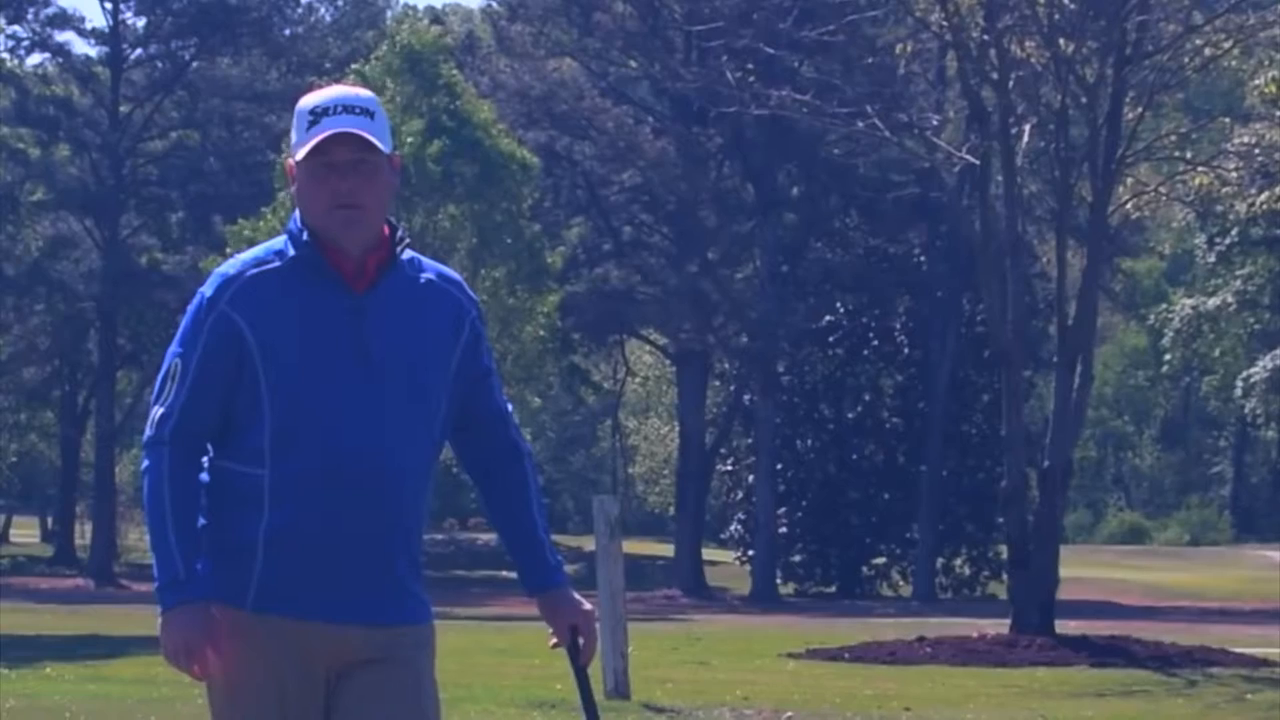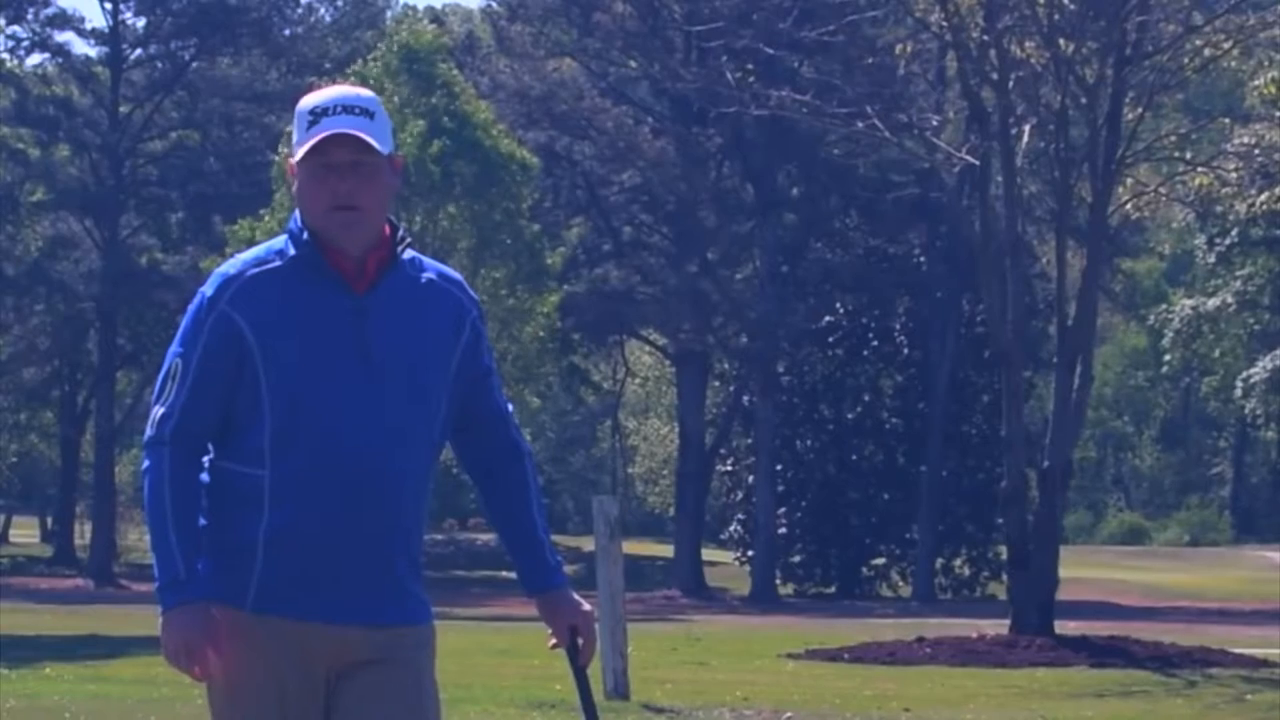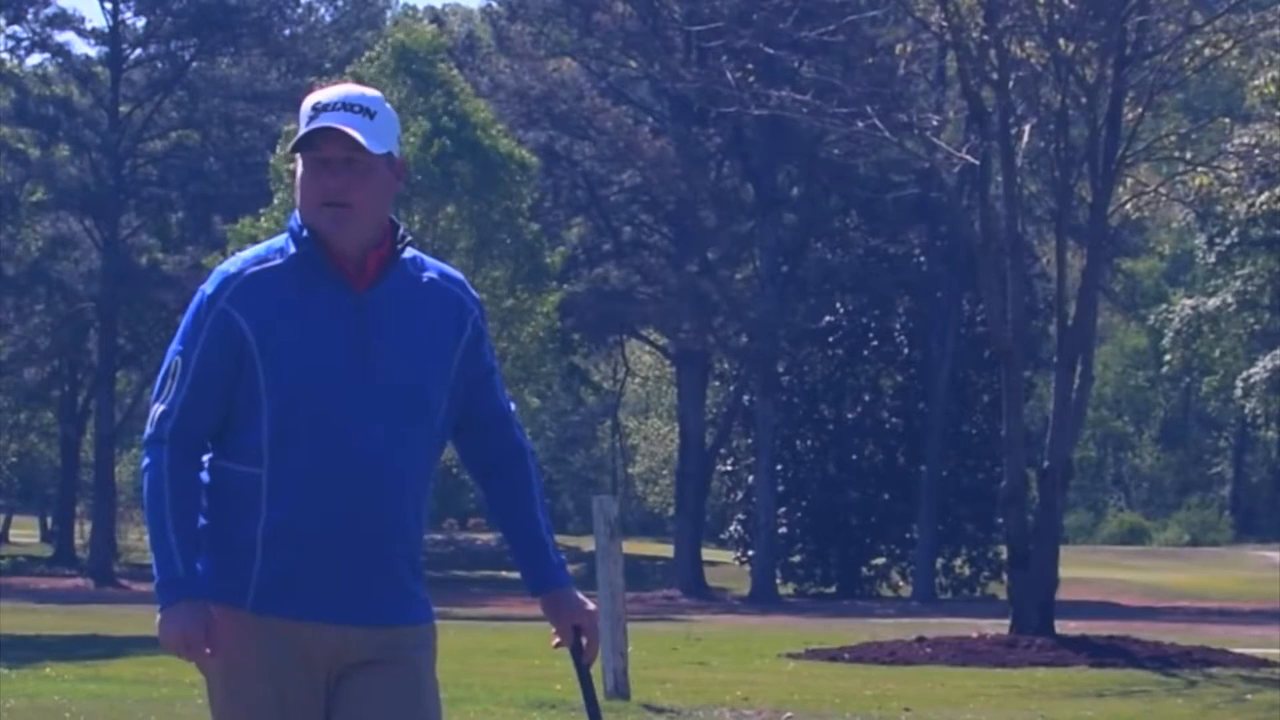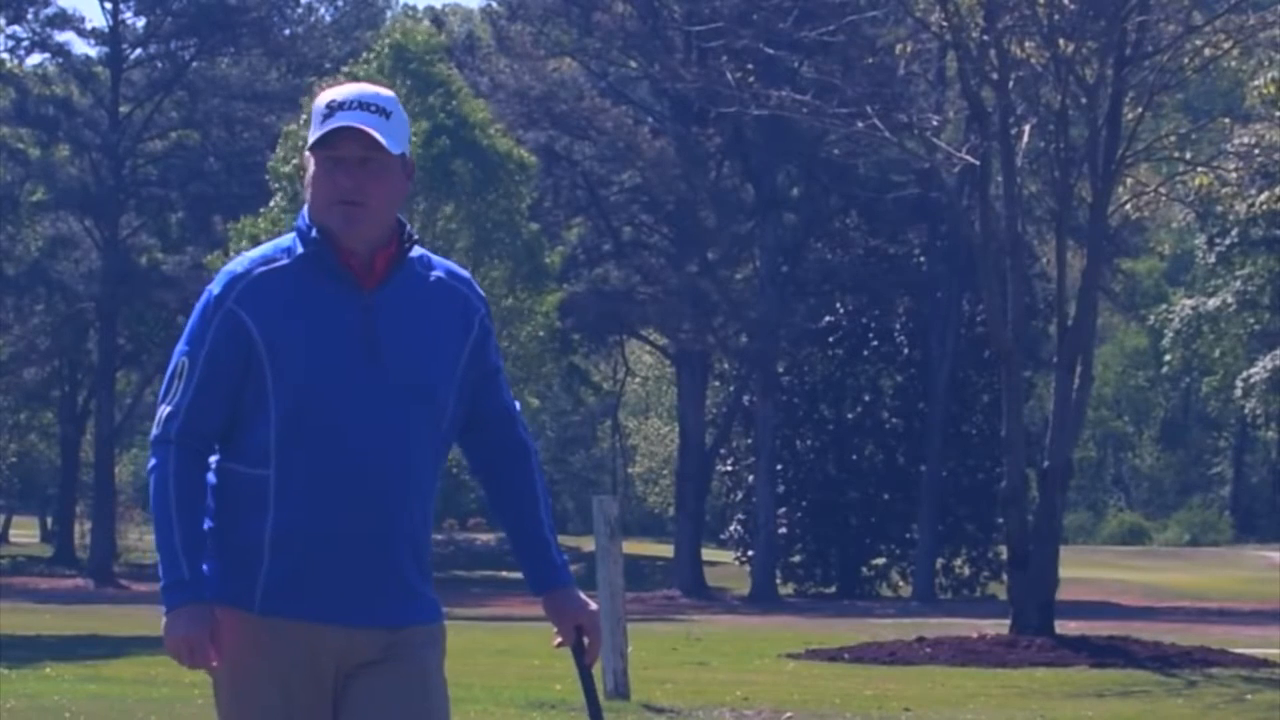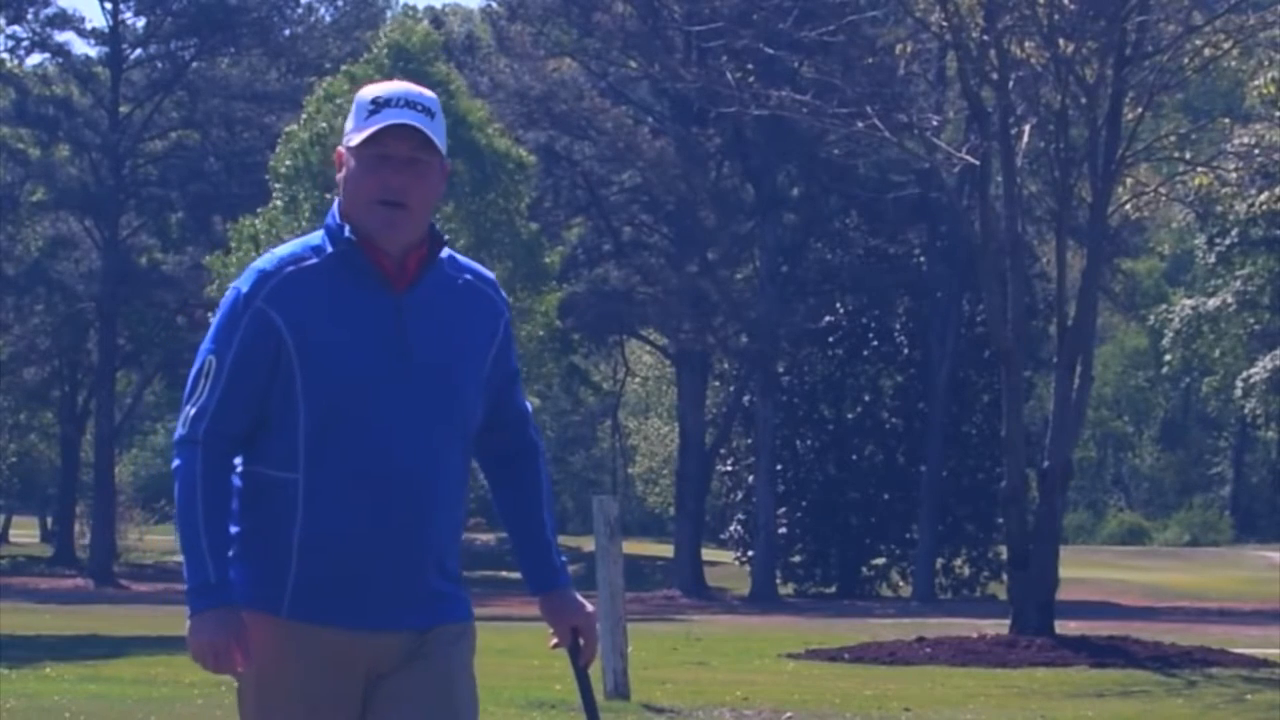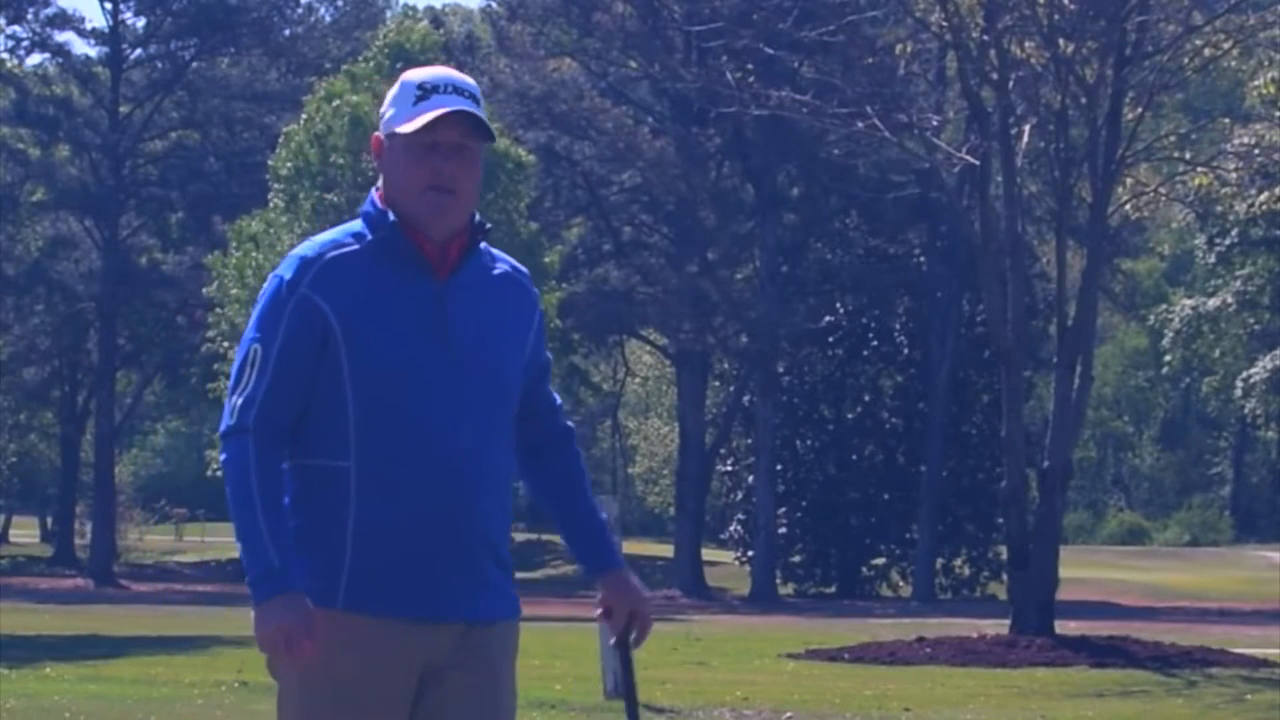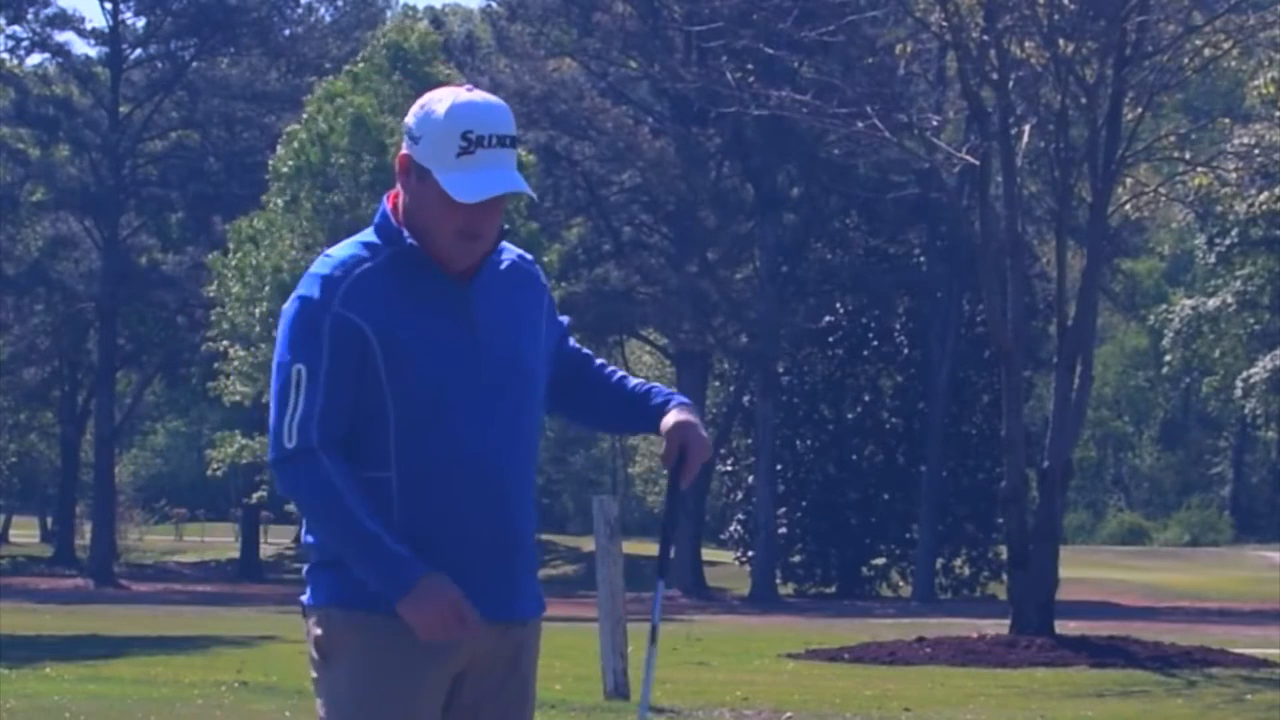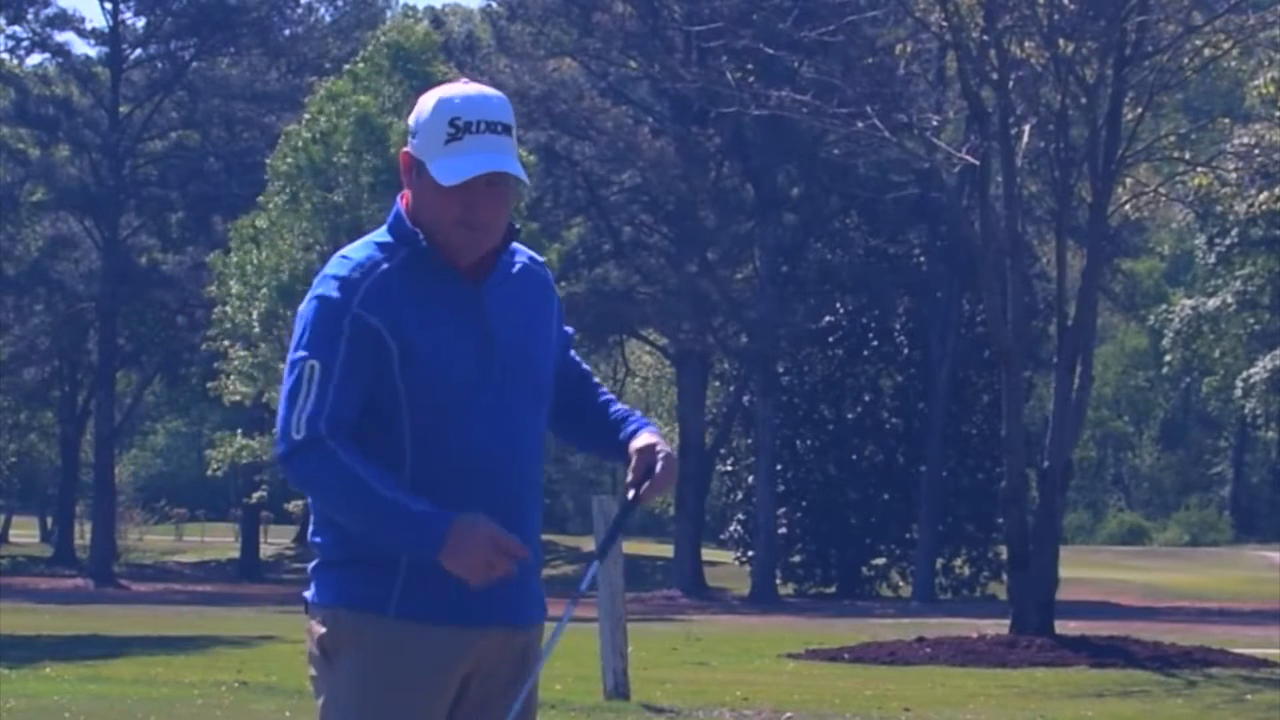
dt=0.5s
person 1, frame 1
left shoulder: (445, 303)
right shoulder: (240, 294)
left elbow: (497, 451)
right elbow: (172, 446)
left wrist: (547, 581)
right wrist: (180, 595)
left hip: (392, 625)
right hip: (259, 616)
person 1, frame 2
left shoulder: (446, 303)
right shoulder: (240, 294)
left elbow: (498, 452)
right elbow: (172, 446)
left wrist: (547, 583)
right wrist: (180, 594)
left hip: (393, 626)
right hip: (259, 617)
person 1, frame 3
left shoulder: (448, 303)
right shoulder: (241, 292)
left elbow: (501, 451)
right elbow: (172, 443)
left wrist: (551, 582)
right wrist: (179, 589)
left hip: (393, 624)
right hip: (257, 616)
person 1, frame 4
left shoulder: (455, 302)
right shoulder: (248, 291)
left elbow: (504, 449)
right elbow: (179, 444)
left wrist: (552, 582)
right wrist: (184, 593)
left hip: (401, 626)
right hip: (265, 617)
person 1, frame 5
left shoulder: (479, 301)
right shoulder: (275, 289)
left elbow: (513, 450)
right elbow: (203, 445)
left wrist: (551, 582)
right wrist: (209, 596)
left hip: (432, 627)
right hip: (292, 620)
person 1, frame 6
left shoulder: (512, 291)
right shoulder: (318, 278)
left elbow: (543, 439)
right elbow: (249, 434)
left wrist: (603, 561)
right wrist: (274, 585)
left hip: (481, 618)
right hip: (345, 613)
person 1, frame 7
left shoulder: (522, 281)
right shoulder: (340, 293)
left elbow: (572, 376)
right elbow: (299, 455)
left wrist: (666, 406)
right wrist: (403, 579)
left hip: (506, 612)
right hip: (380, 613)
person 1, frame 8
left shoulder: (529, 281)
right shoulder: (356, 291)
left elbow: (567, 390)
right elbow: (307, 446)
left wrist: (633, 433)
right wrist: (436, 533)
left hip: (507, 614)
right hip: (383, 616)
